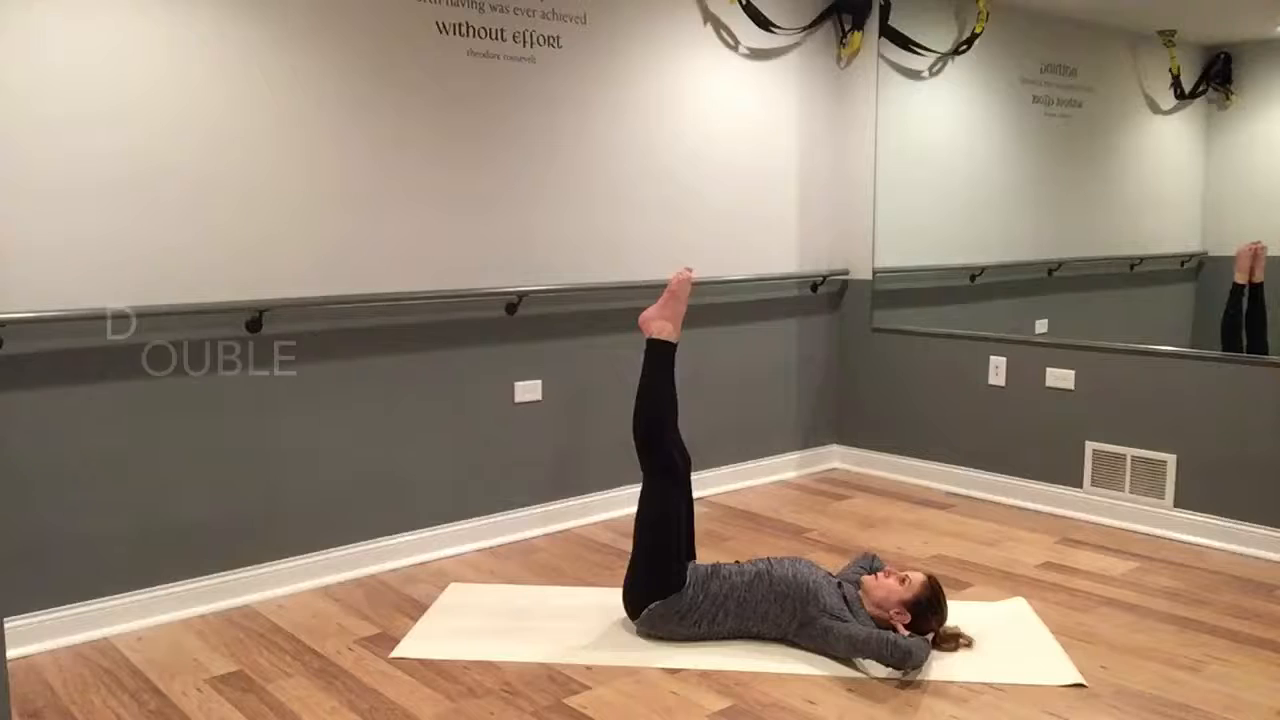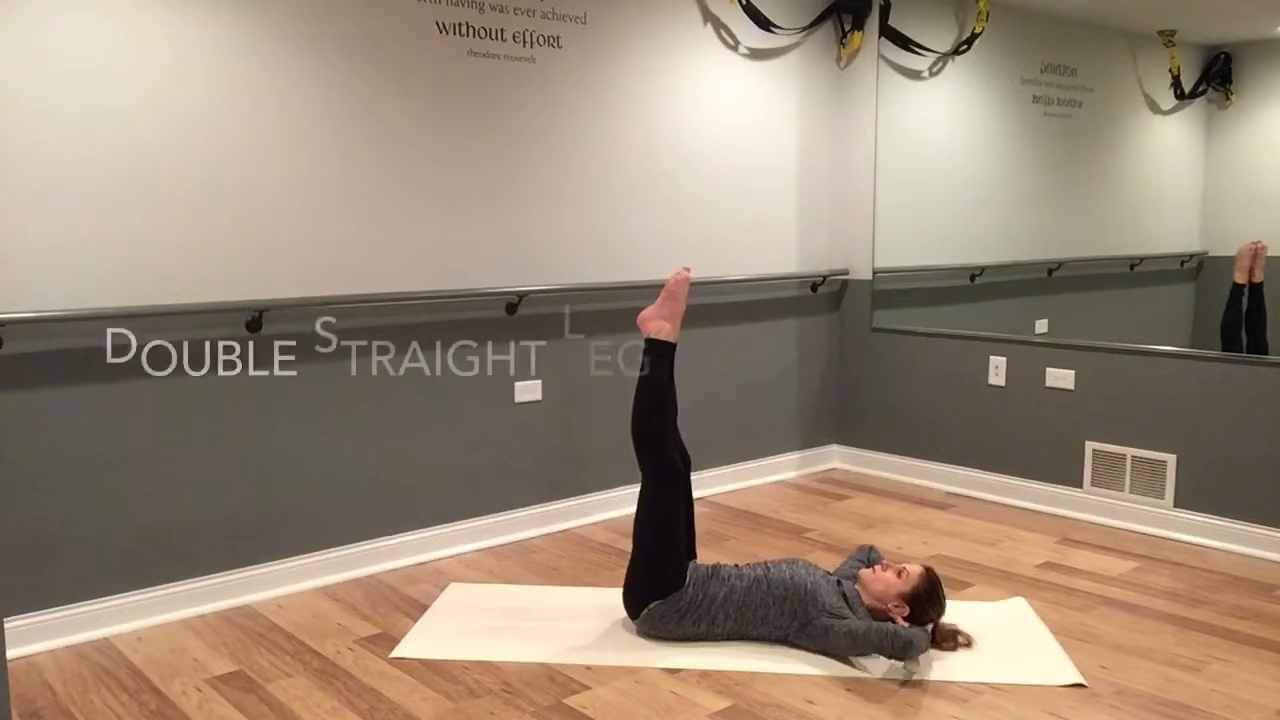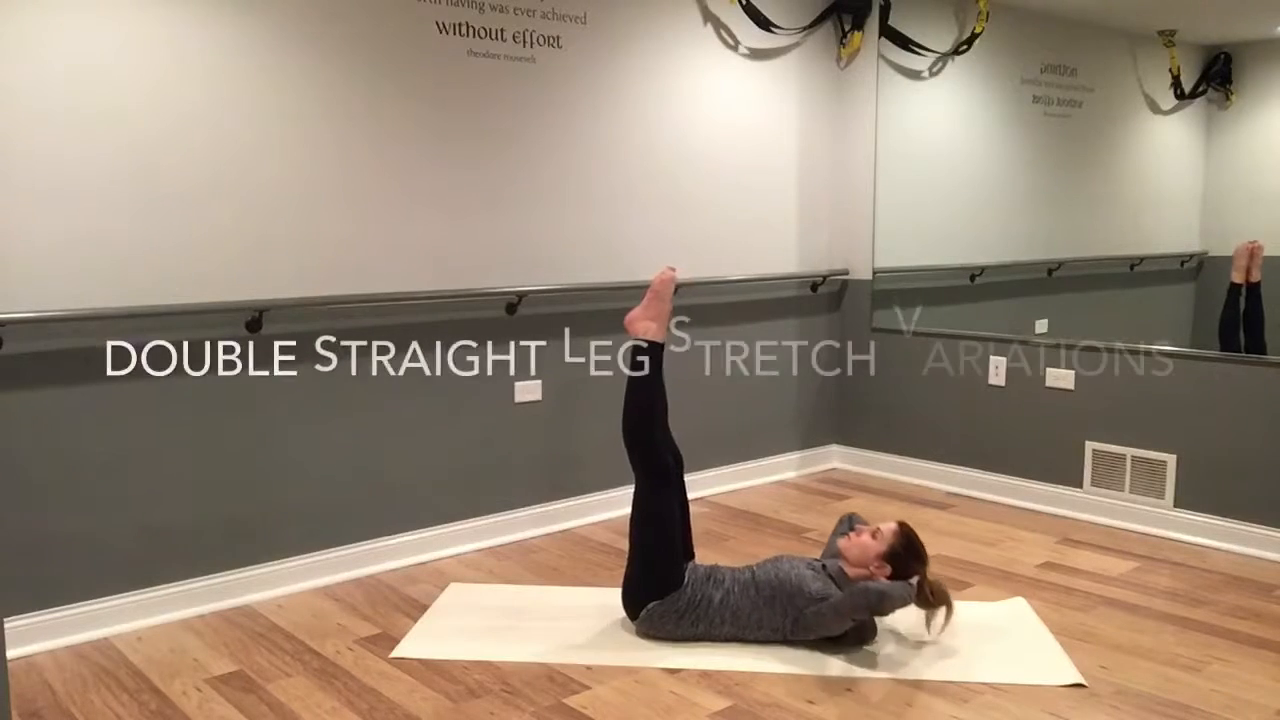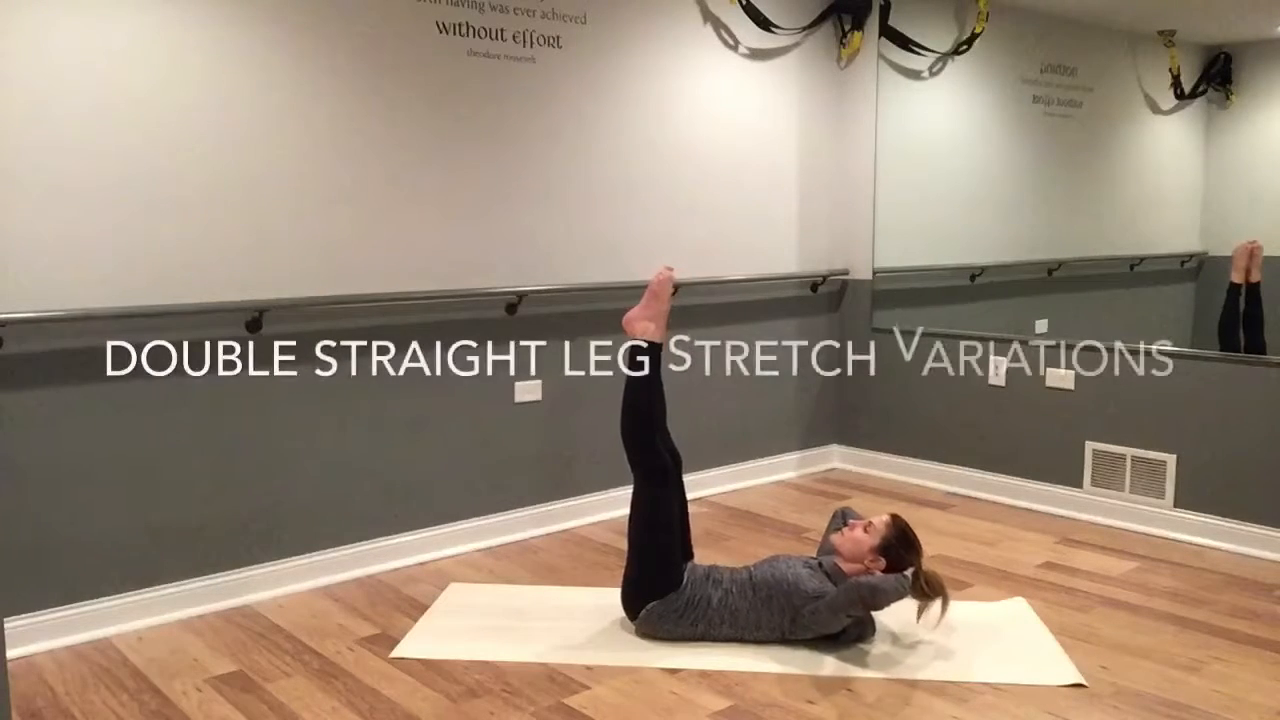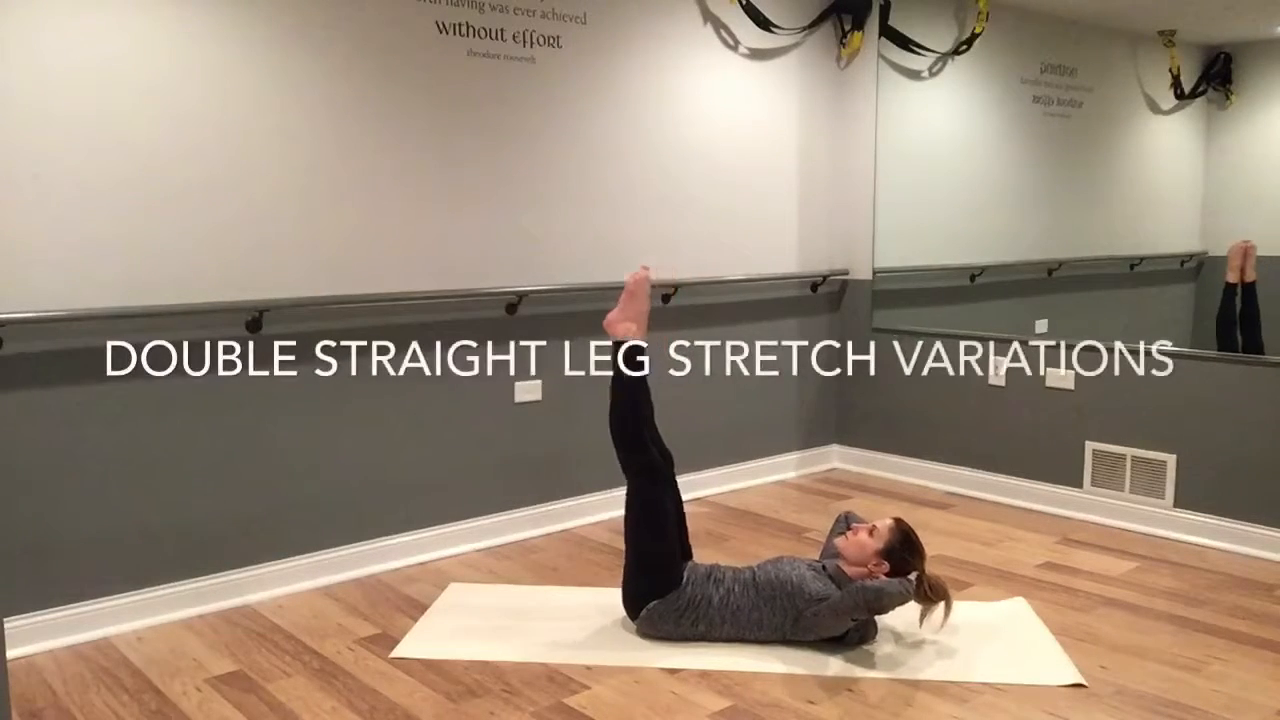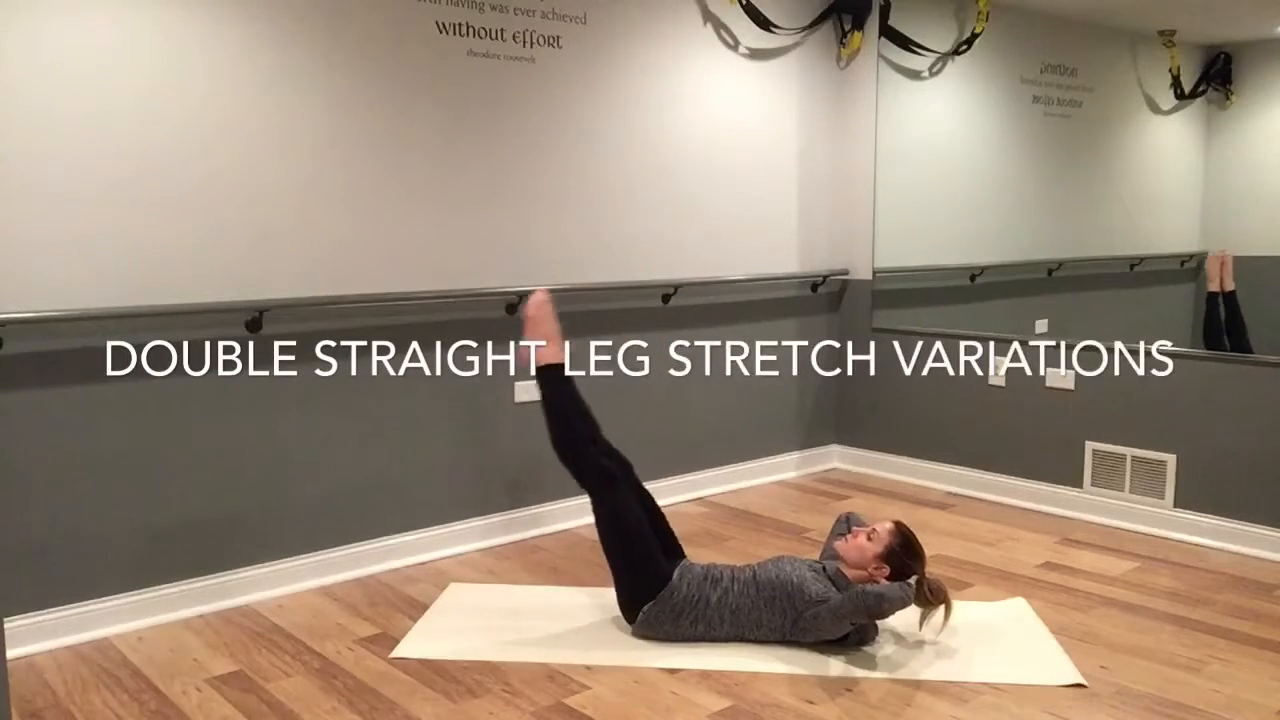
dt=0.4s
person 1, frame 1
left shoulder: (842, 625)
right shoulder: (847, 593)
left elbow: (905, 653)
right elbow: (869, 557)
left wrist: (921, 637)
left hip: (663, 604)
right hip: (687, 591)
left knee: (664, 469)
left ankle: (663, 337)
right ankle: (662, 335)
person 1, frame 2
left shoulder: (844, 626)
right shoulder: (846, 588)
left elbow: (905, 643)
right elbow: (867, 551)
left wrist: (924, 630)
left hip: (663, 604)
right hip: (685, 590)
left knee: (664, 469)
left ankle: (661, 337)
right ankle: (660, 336)
person 1, frame 3
left shoulder: (836, 609)
right shoulder: (834, 574)
left elbow: (878, 596)
right elbow: (850, 520)
left wrist: (910, 588)
left hip: (662, 605)
right hip: (683, 590)
left knee: (657, 469)
left ankle: (649, 338)
person 1, frame 4
left shoulder: (831, 606)
right shoulder: (829, 571)
left elbow: (870, 590)
right elbow: (842, 514)
left wrist: (905, 580)
left hip: (661, 604)
right hip: (682, 591)
left knee: (655, 470)
left ankle: (646, 338)
person 1, frame 5
left shoulder: (833, 610)
right shoulder: (833, 572)
left elbow: (874, 594)
right elbow: (846, 517)
left wrist: (910, 584)
left hip: (663, 604)
right hip: (688, 589)
left knee: (648, 470)
right knee: (656, 465)
left ankle: (629, 342)
person 1, frame 6
left shoulder: (832, 609)
right shoulder: (832, 573)
left elbow: (877, 599)
right elbow: (847, 518)
left wrist: (909, 588)
right wrist: (896, 556)
left hip: (660, 605)
right hip: (683, 584)
left knee: (605, 479)
right knee: (617, 472)
left ankle: (549, 364)
right ankle: (550, 365)
